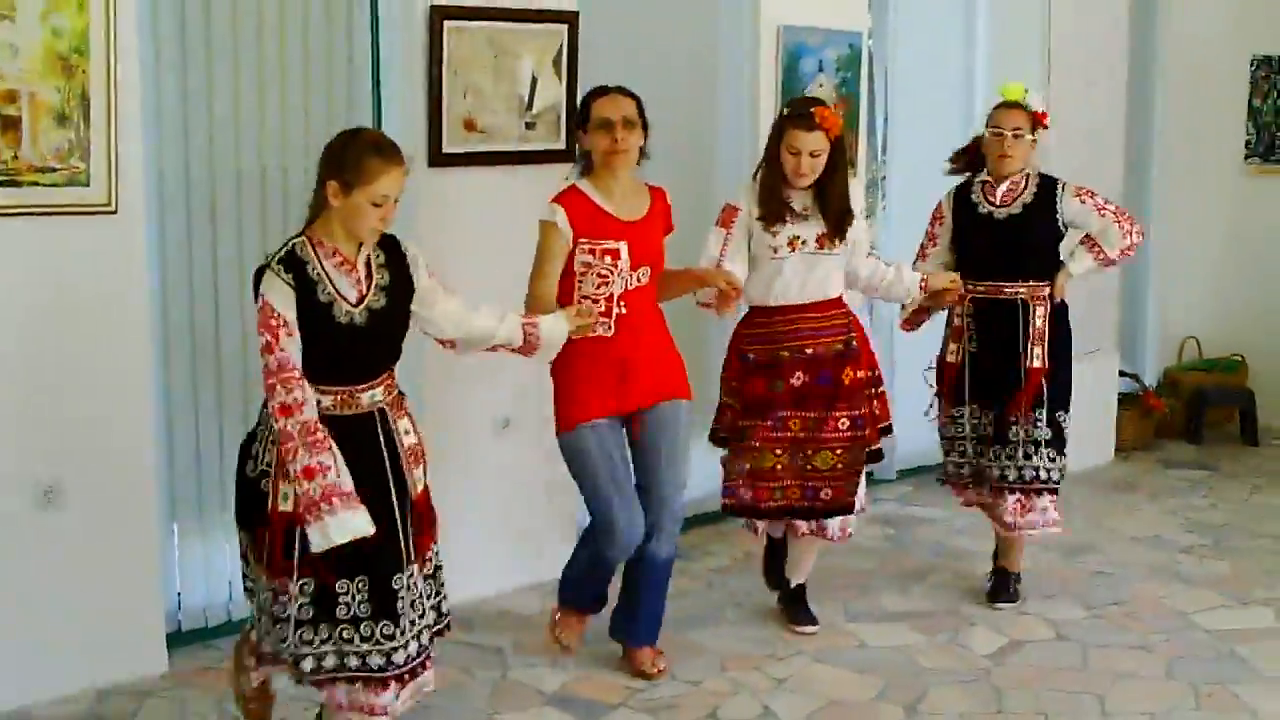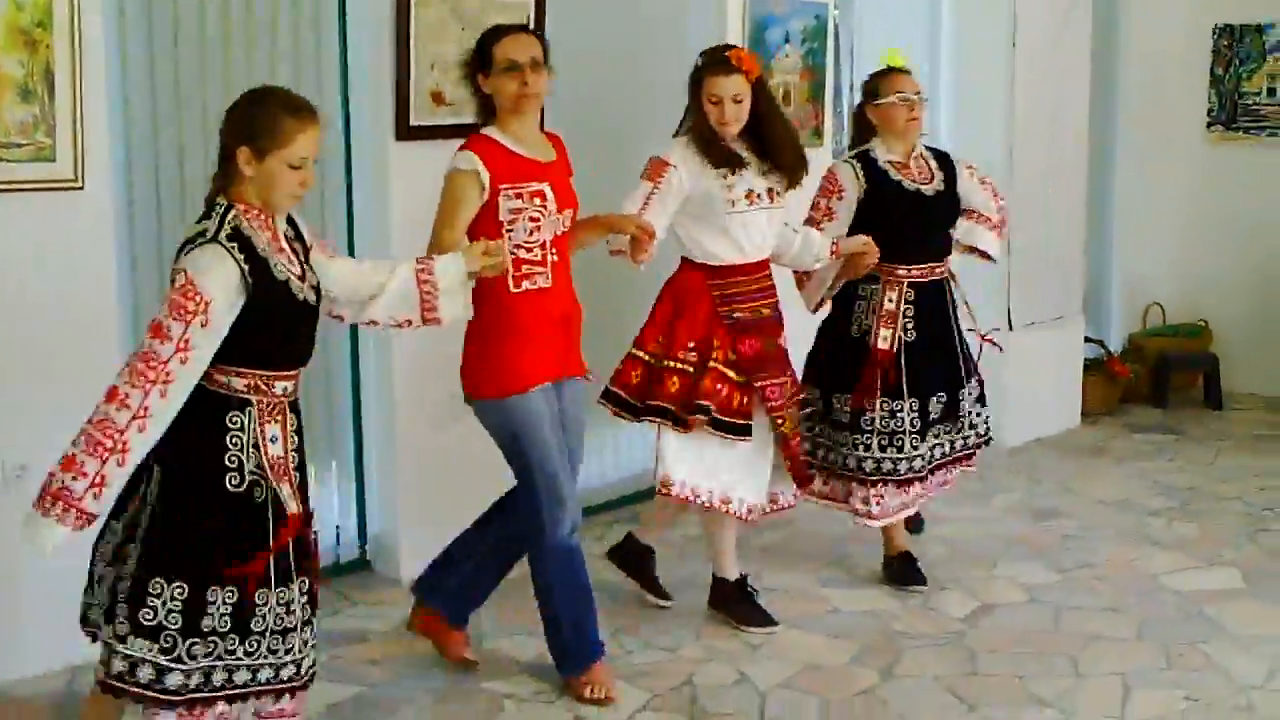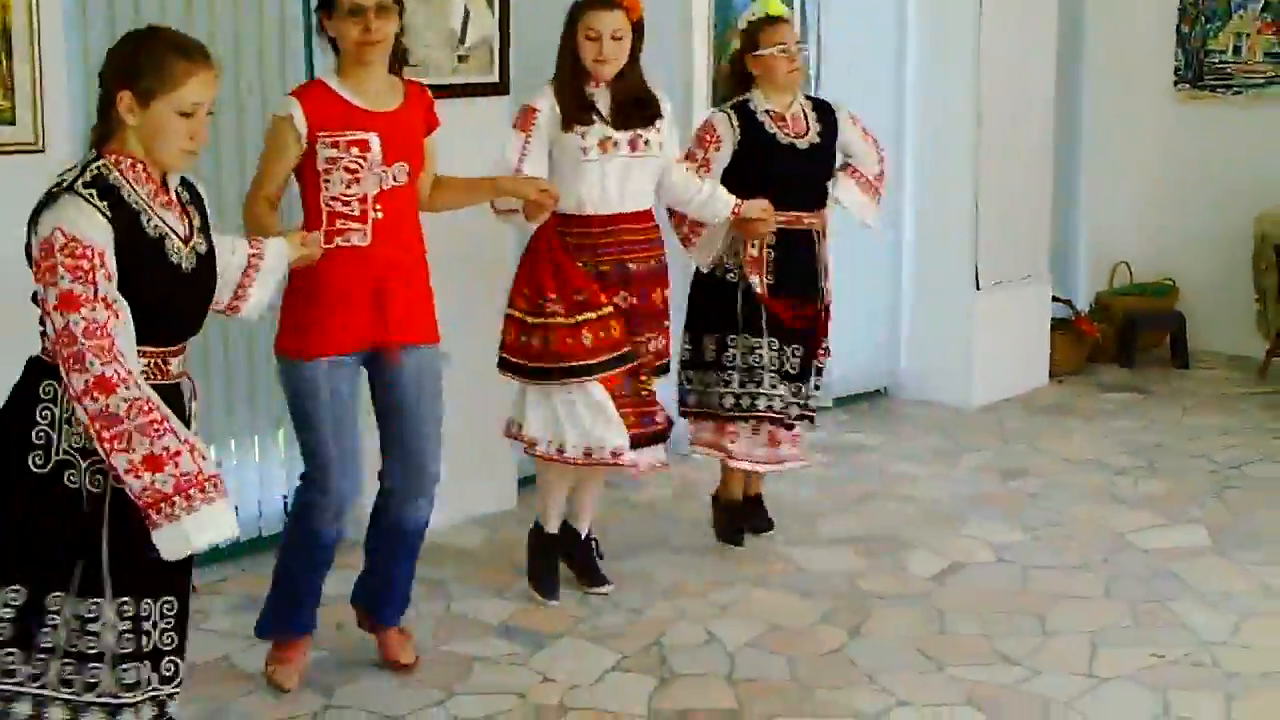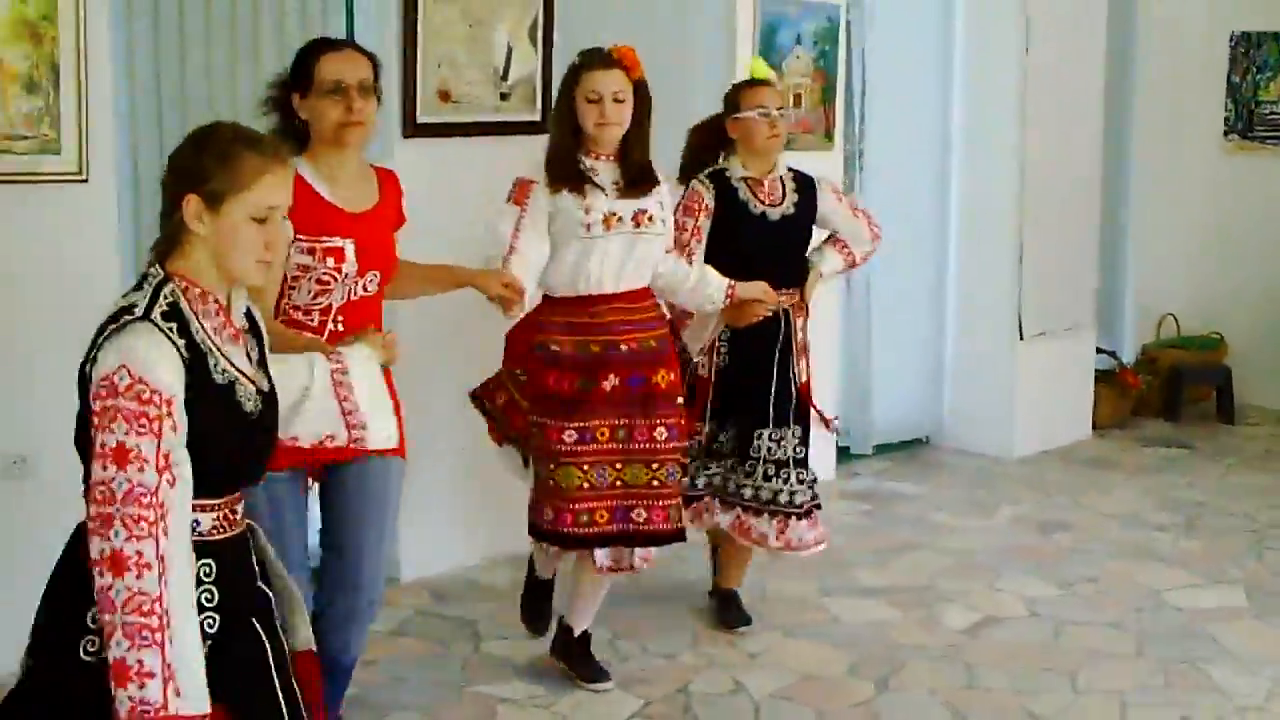
dt=0.4s
person 1, frame 1
left shoulder: (656, 204)
right shoulder: (565, 213)
right elbow: (539, 308)
left wrist: (698, 277)
right wrist: (564, 331)
left hip: (658, 376)
right hip: (587, 387)
left knee: (665, 518)
right knee: (620, 521)
left ankle: (639, 632)
right ankle: (579, 595)
person 1, frame 2
left shoulder: (555, 151)
right shoulder: (476, 161)
right elbow: (441, 258)
left wrist: (611, 223)
right wrist: (479, 271)
left hip: (558, 345)
right hip: (503, 353)
left knee: (545, 493)
right knee: (554, 501)
left ankle: (440, 599)
right ankle: (581, 656)
person 1, frame 3
left shoulder: (417, 102)
right shoulder: (305, 108)
right elbow: (258, 205)
left wrist: (504, 185)
left hip: (405, 310)
right hip: (321, 316)
left knee: (417, 470)
right knee: (332, 480)
left ankle: (381, 607)
right ankle: (287, 630)
person 1, frame 4
left shoulder: (387, 190)
right shoulder: (279, 198)
left wrist: (470, 278)
right wrist: (332, 354)
left hip: (366, 419)
left knee: (353, 607)
person 2, frame 1
left shoulder: (396, 261)
right shoulder: (281, 280)
left elbow: (454, 322)
right elbow: (287, 395)
left wrist: (547, 325)
right wrist: (327, 495)
left hip: (381, 441)
right hip: (308, 447)
left knee: (384, 596)
right knee: (306, 605)
right ankle: (253, 661)
person 2, frame 2
left shoulder: (283, 235)
right shoulder: (219, 257)
left elbow: (357, 287)
right elbow: (154, 379)
left wrist: (455, 268)
right wrist: (84, 491)
left hip: (261, 449)
right hip: (223, 454)
right knee: (223, 636)
person 2, frame 3
left shoulder: (182, 198)
right shoulder: (79, 213)
right elbow: (100, 370)
left wrist: (283, 252)
right wrist: (185, 496)
left hip: (157, 419)
right hip: (76, 446)
right knee: (77, 655)
person 2, frame 4
left shoulder: (234, 315)
right shoulder: (144, 347)
right elbow: (136, 533)
left wrist: (355, 368)
left hip: (223, 585)
right hip: (141, 610)
person 3, frame 1
left shoulder: (839, 203)
right shoulder: (749, 203)
left elbow: (862, 268)
right elbow: (719, 272)
left wrist: (922, 282)
right wrist: (721, 294)
left hip: (835, 342)
right hip: (766, 342)
left knee: (828, 467)
right knee: (768, 466)
left ankle: (795, 585)
right ankle: (773, 534)
person 3, frame 2
left shoulder: (764, 155)
right shoulder: (681, 159)
left wrist: (836, 248)
right wrist: (636, 243)
left hip: (755, 303)
right hip: (704, 306)
left knee: (745, 444)
right knee: (720, 452)
left ankle: (638, 545)
right ankle: (728, 582)
person 3, frame 3
left shoulder: (651, 109)
right shoulder: (547, 108)
left elbow: (673, 181)
right elbow: (517, 184)
left wrist: (736, 207)
right wrist: (526, 202)
left hip: (637, 256)
right hip: (569, 258)
left knee: (625, 404)
right knee: (579, 399)
left ankle: (578, 531)
right ankle: (547, 535)
person 3, frame 4
left shoulder: (649, 180)
right shoulder: (543, 180)
right elbow: (520, 258)
left wrist: (732, 291)
left hip: (642, 343)
right hip: (565, 339)
left knee: (635, 497)
right knee: (567, 493)
left ankle: (575, 634)
right ankle: (543, 572)
person 4, frame 1
left shoulder: (1059, 196)
right shoulder: (957, 201)
left elbow: (1126, 230)
right elbow: (929, 266)
left wrist: (1069, 270)
right wrist: (927, 298)
left hip: (1033, 336)
right hip: (973, 335)
left knee: (1027, 440)
right knee: (975, 441)
left ankle: (1008, 563)
right ankle: (1007, 532)
person 4, frame 2
left shoulder: (947, 167)
right shoulder: (852, 174)
left elbow: (991, 208)
left wrist: (953, 248)
right wrist: (847, 265)
left hip: (934, 311)
right hip: (876, 314)
left knee: (941, 415)
right knee: (884, 426)
left ankle: (906, 496)
right ankle: (896, 550)
person 4, frame 3
left shoulder: (828, 117)
right shoulder: (727, 123)
left elbow: (872, 160)
left wrist: (833, 200)
right wrist: (733, 225)
left hip: (803, 264)
right hip: (746, 264)
left knee: (787, 379)
right knee: (744, 378)
left ankle: (747, 484)
right ankle: (730, 492)
person 4, frame 4
left shoulder: (807, 188)
right shoulder: (705, 191)
left elbow: (863, 232)
left wrist: (816, 272)
right wrist: (729, 308)
left hip: (779, 343)
right hip: (715, 343)
left knee: (765, 467)
right knee: (712, 465)
left ankle: (726, 583)
right ankle: (716, 534)
